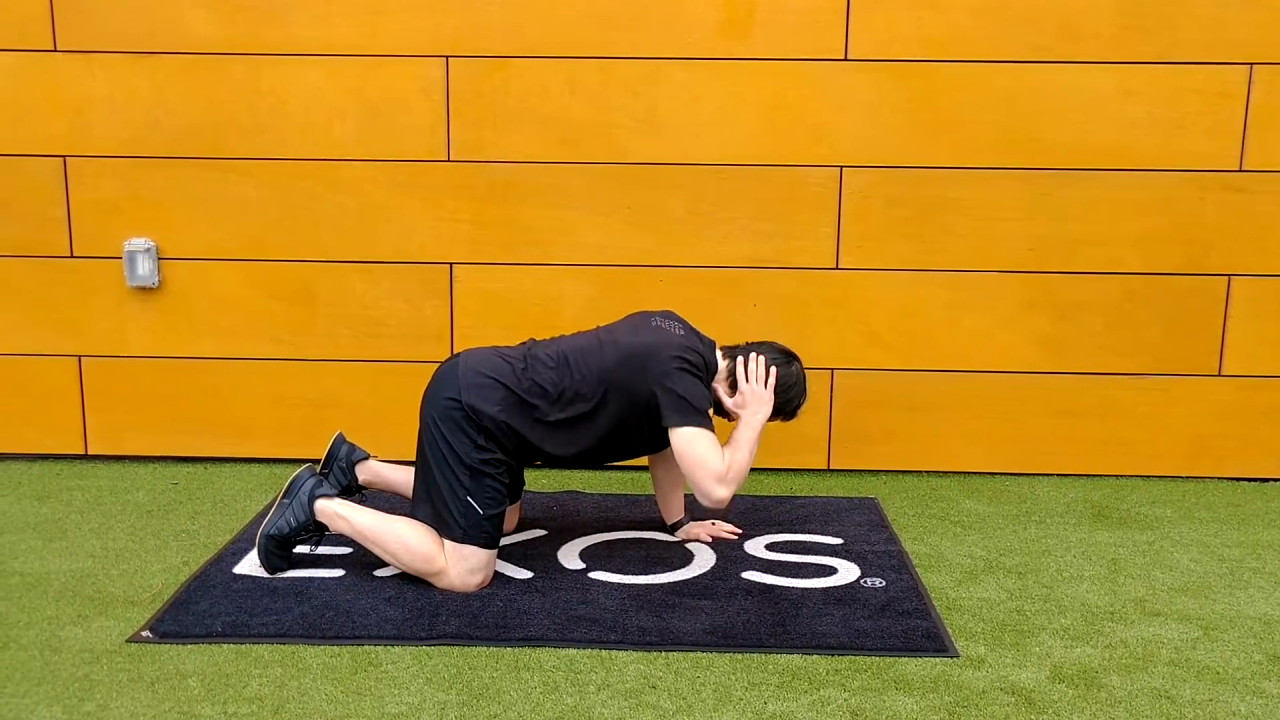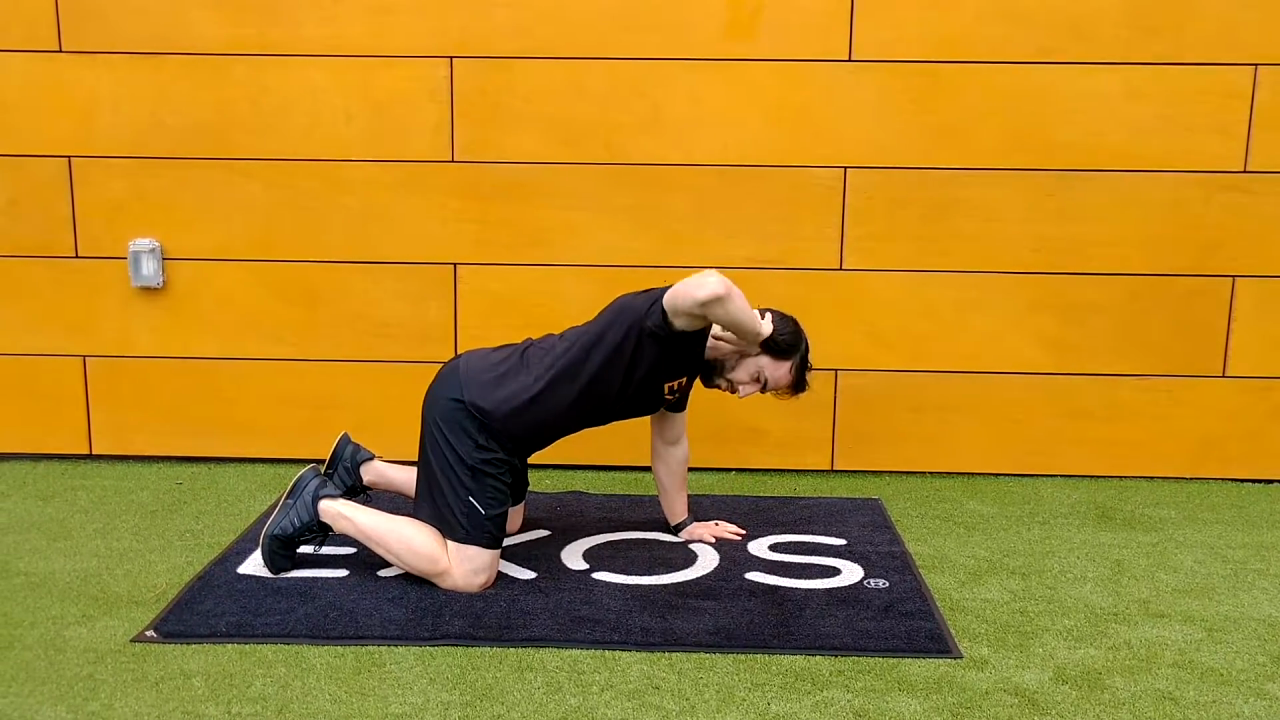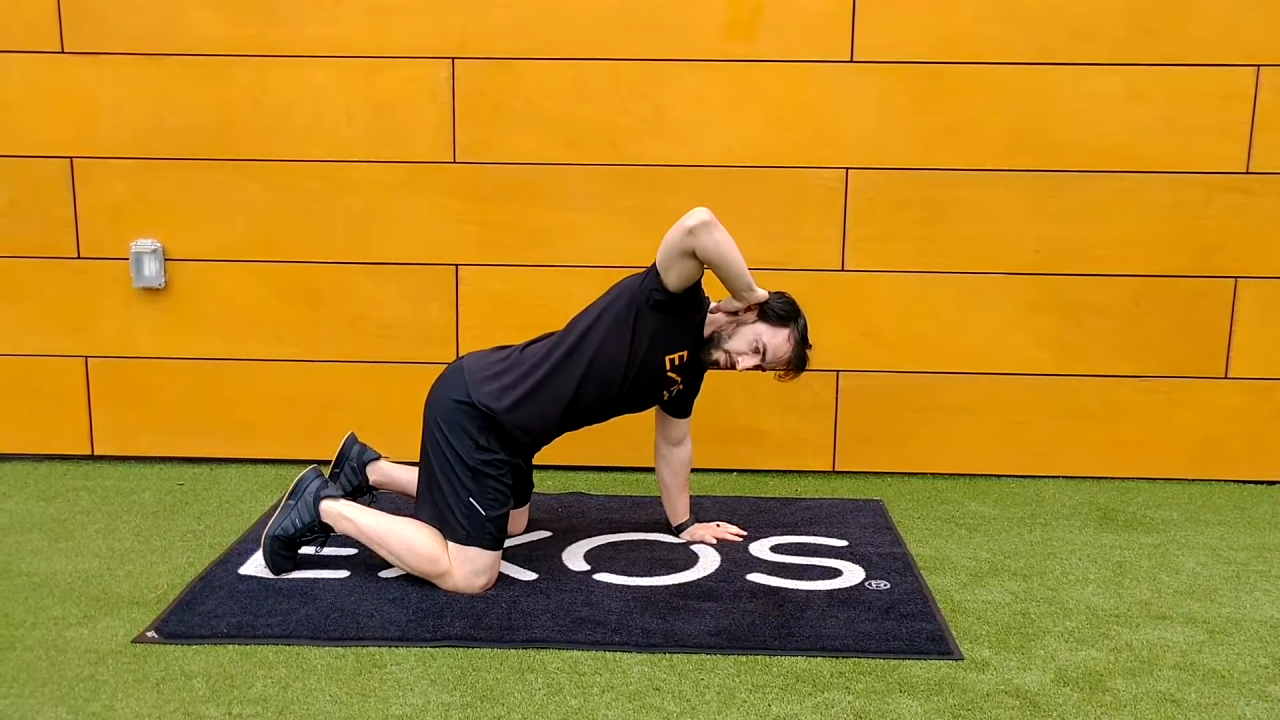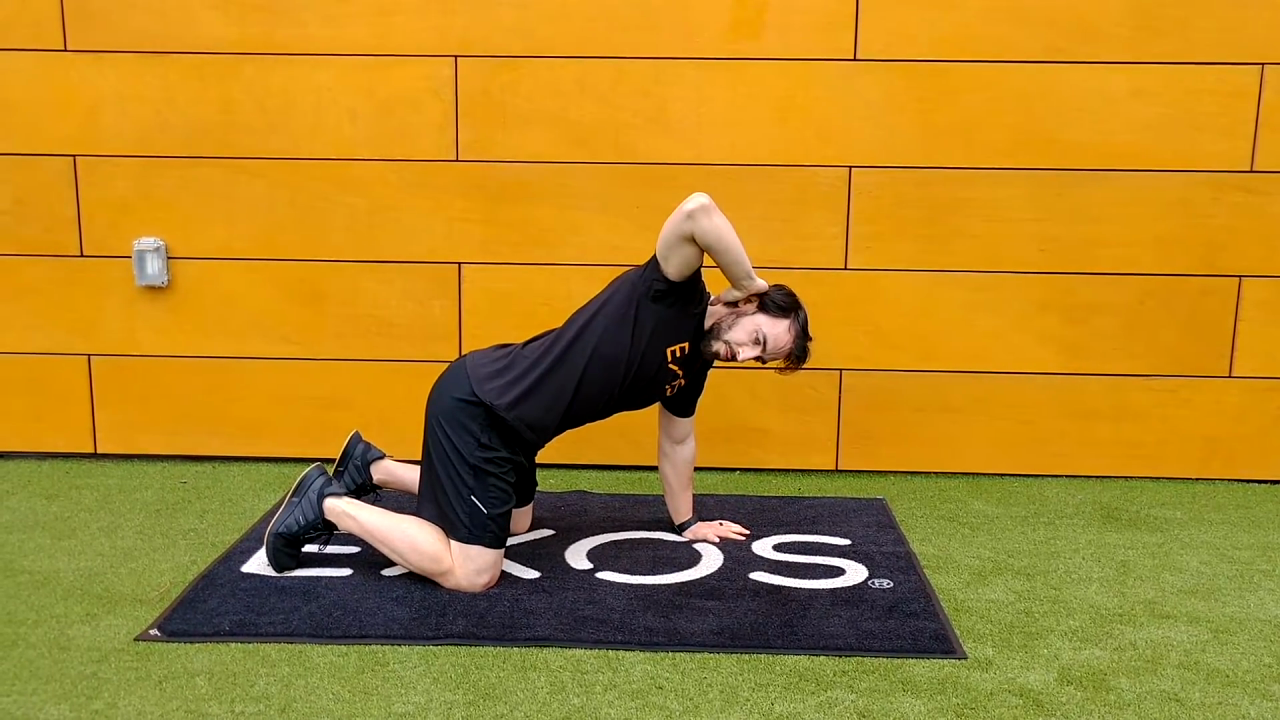
dt=0.5s
person 1, frame 1
left shoulder: (680, 345)
right shoulder: (683, 371)
left elbow: (664, 436)
right elbow: (716, 486)
left wrist: (678, 522)
right wrist: (755, 417)
left hip: (479, 388)
right hip: (470, 408)
left knee: (502, 519)
right knee: (465, 573)
left ankle: (356, 467)
right ankle: (320, 505)
person 1, frame 2
left shoulder: (684, 354)
right shoulder: (678, 320)
left elbow: (669, 440)
right elbow: (710, 289)
left wrist: (682, 521)
right wrist: (757, 329)
left hip: (486, 404)
right hip: (470, 409)
left knee: (507, 522)
right knee: (468, 573)
left ankle: (362, 468)
right ankle: (324, 506)
person 1, frame 3
left shoulder: (691, 365)
right shoulder: (672, 306)
left elbow: (673, 442)
right elbow: (698, 226)
left wrist: (683, 522)
right wrist: (750, 294)
left hip: (496, 415)
right hip: (473, 408)
left knee: (510, 523)
right knee: (470, 574)
left ankle: (367, 468)
right ankle: (324, 505)
person 1, frame 4
left shoulder: (694, 362)
right shoulder: (673, 298)
left elbow: (676, 440)
right elbow: (696, 211)
left wrist: (686, 521)
right wrist: (749, 284)
left hip: (502, 416)
right hip: (475, 405)
left knee: (515, 522)
right knee: (473, 573)
left ankle: (372, 467)
right ankle: (328, 503)
